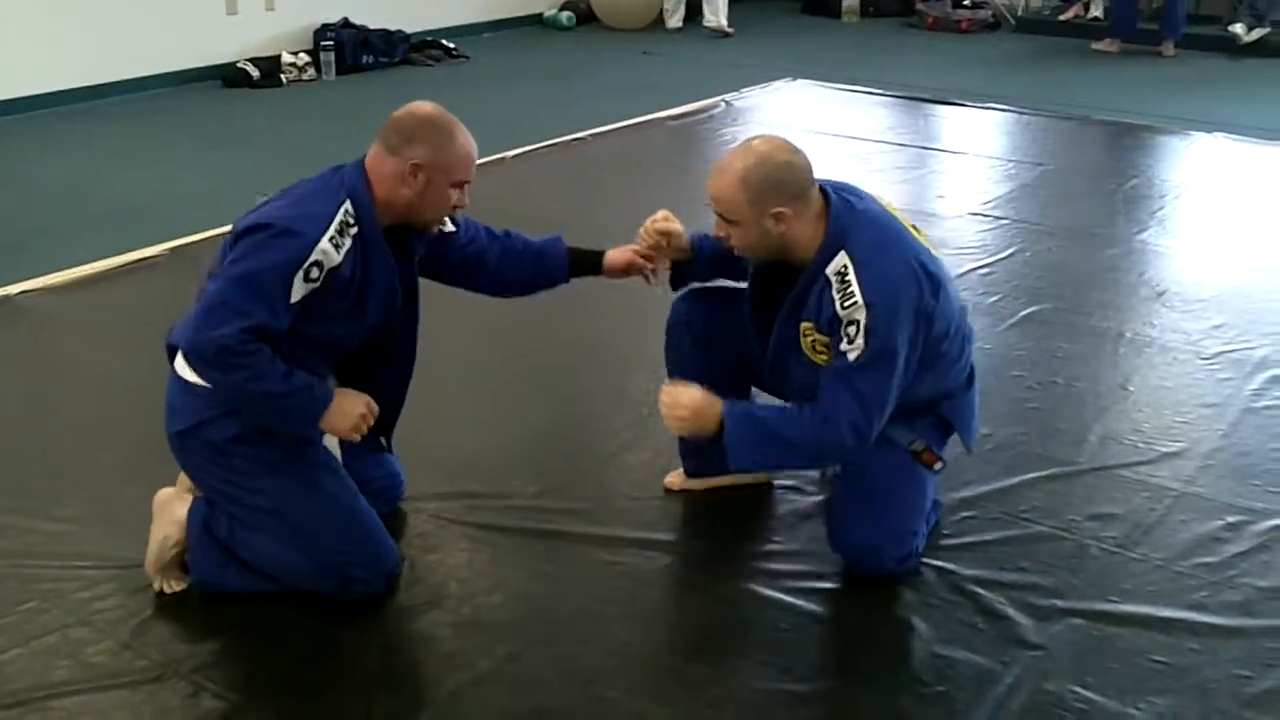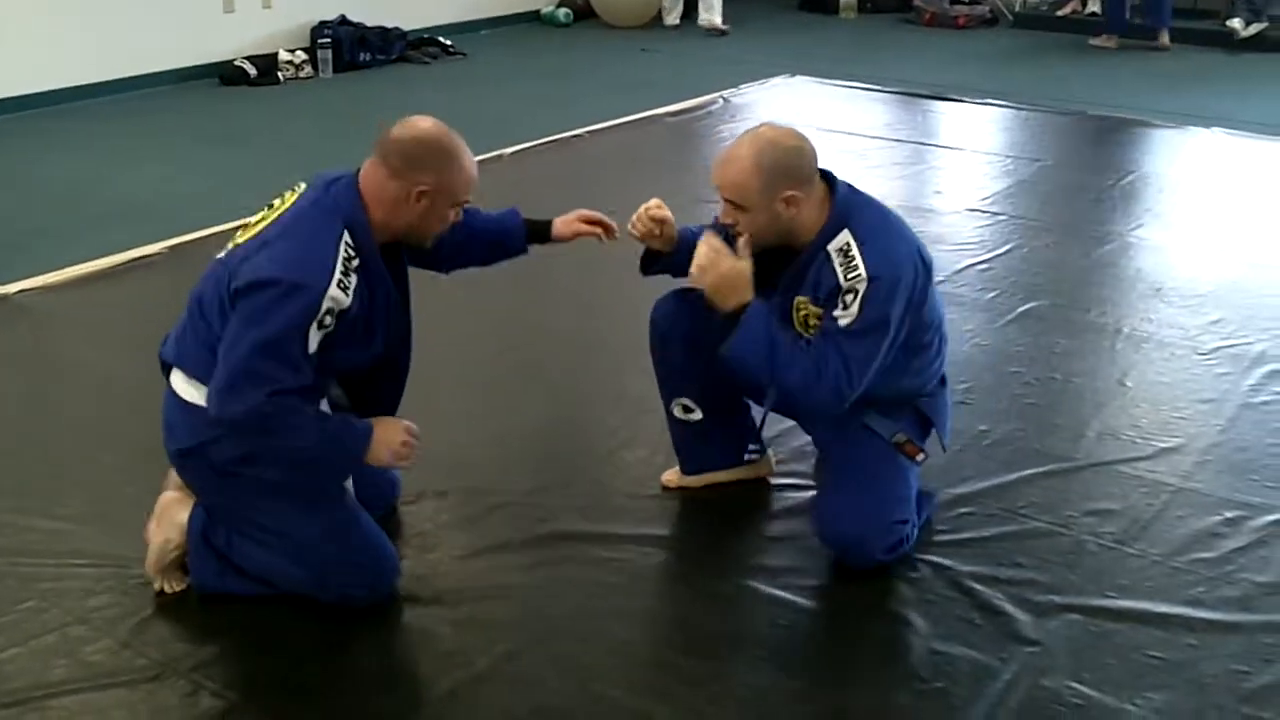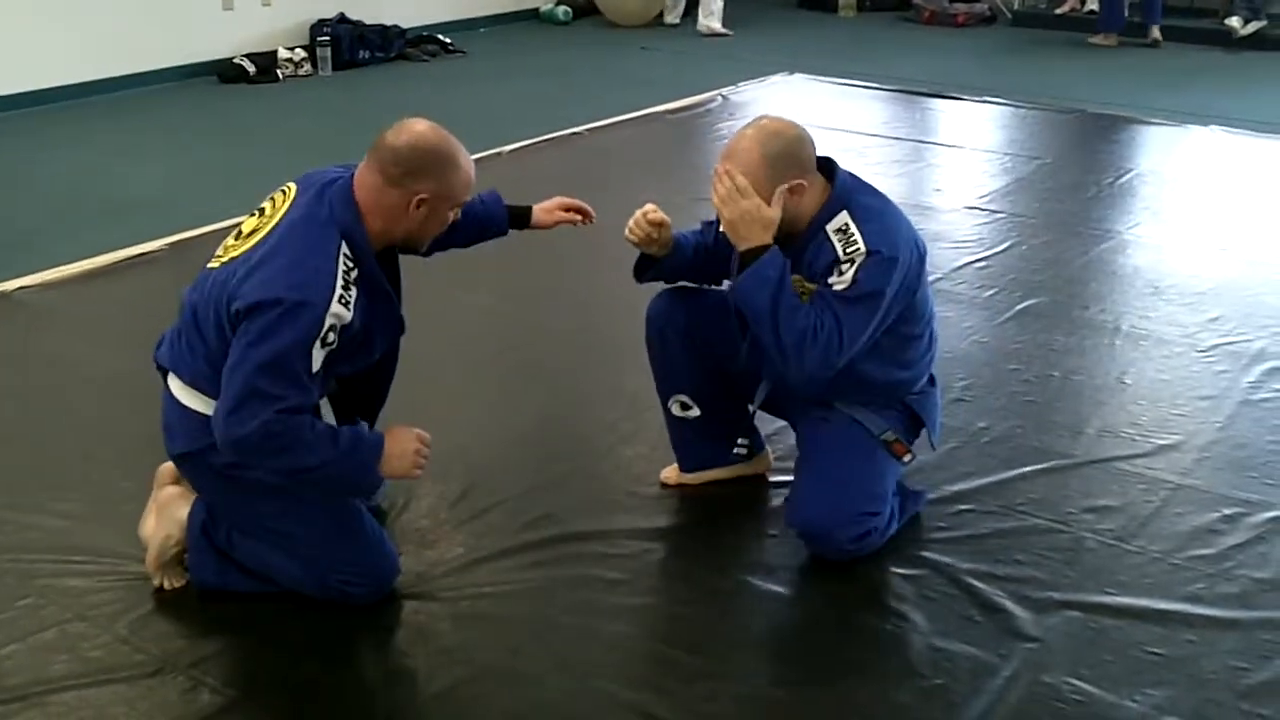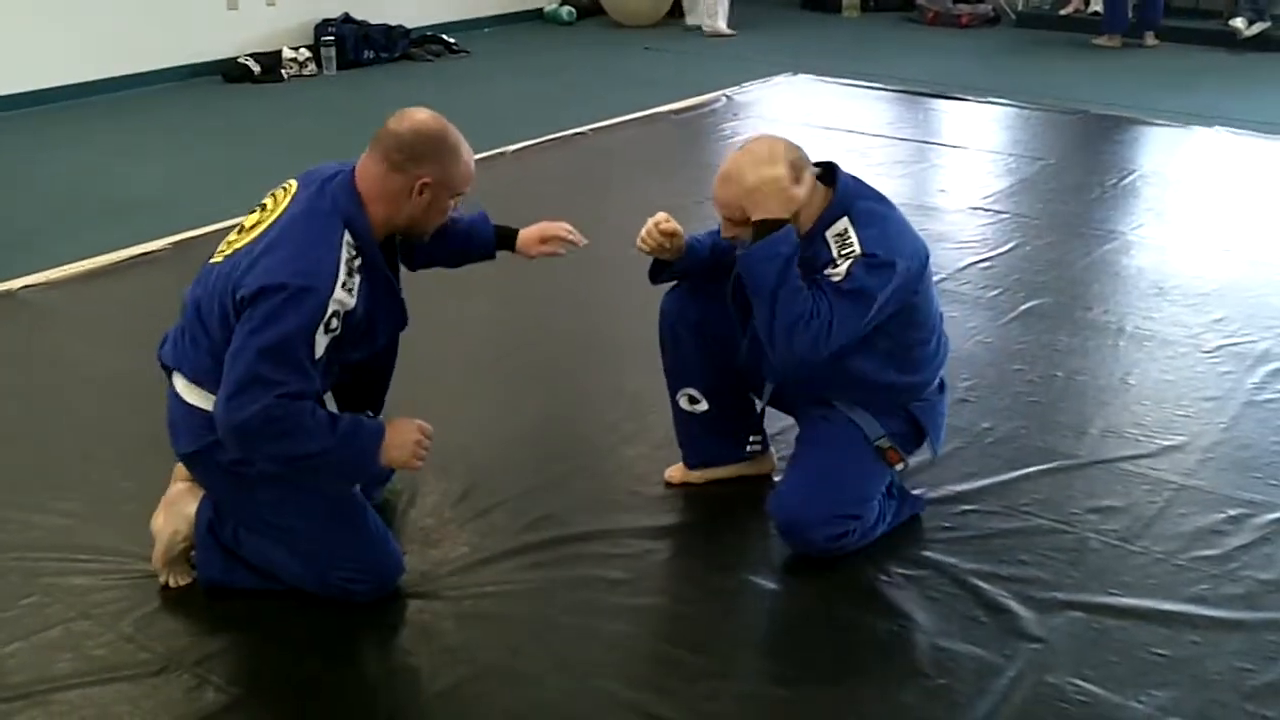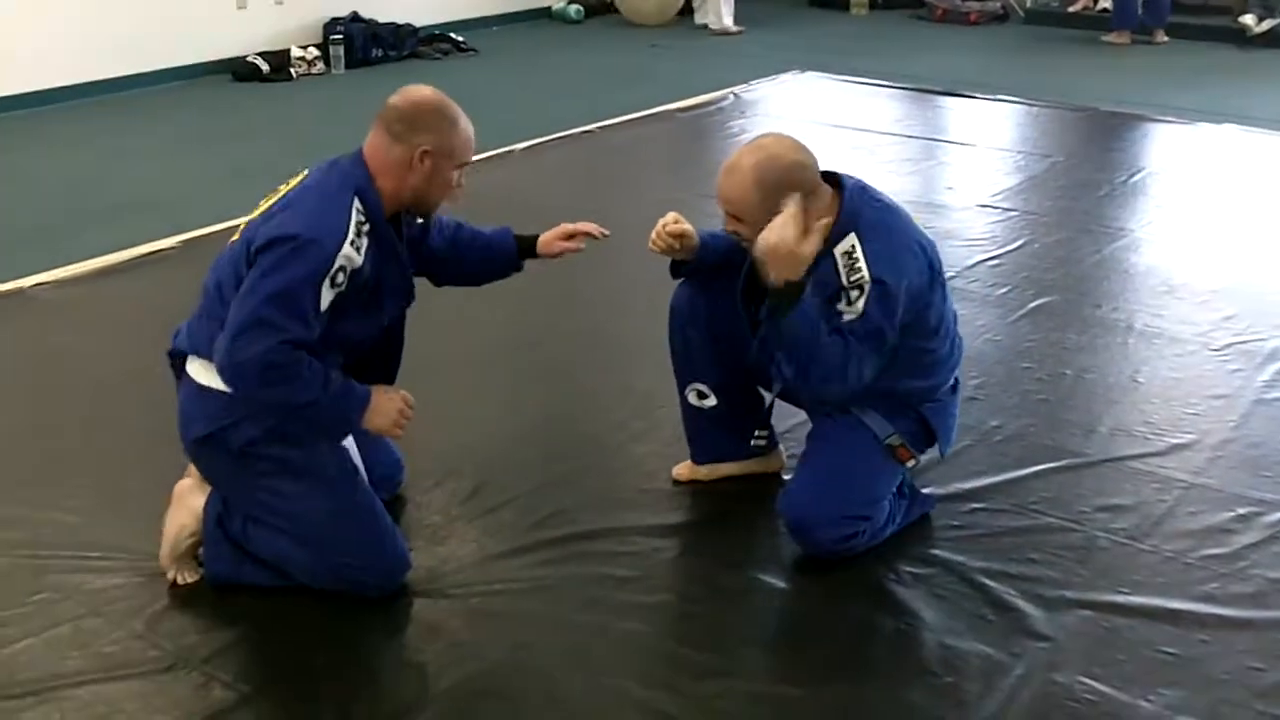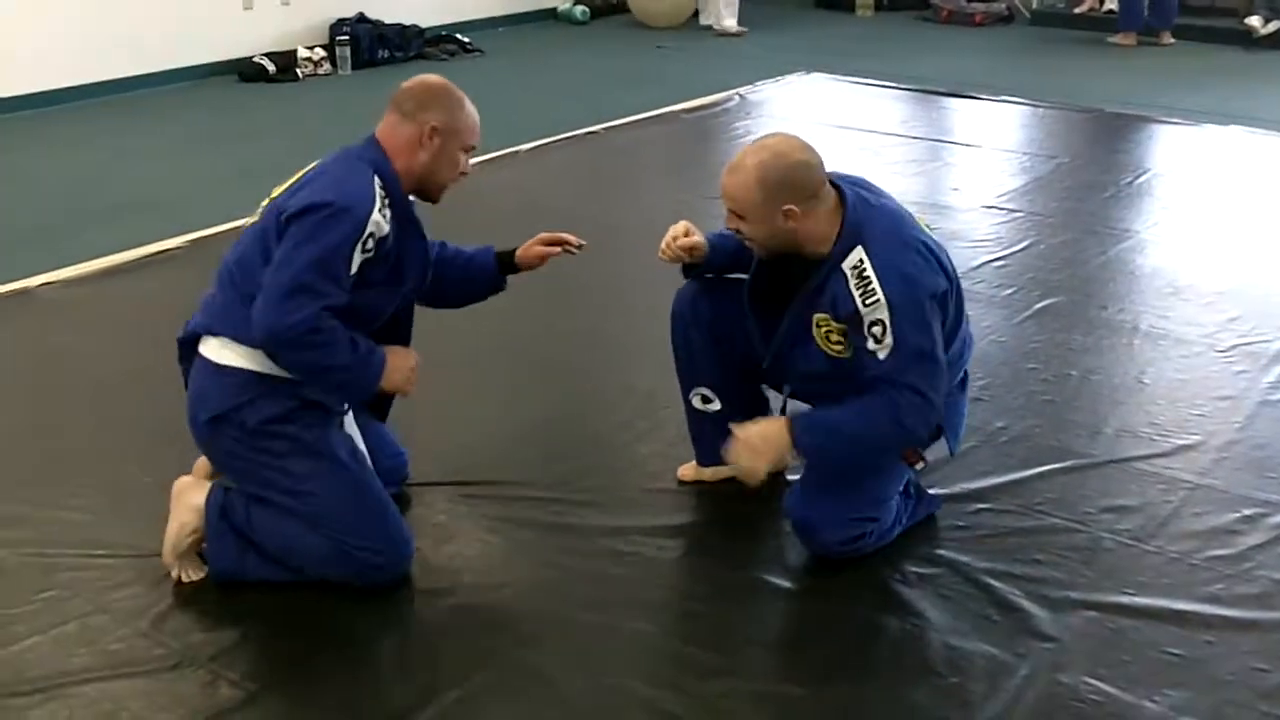
dt=0.2s
person 1, frame 1
left shoulder: (390, 211)
right shoulder: (304, 235)
left elbow: (477, 253)
right elbow: (215, 344)
left wrist: (594, 261)
right wrist: (319, 407)
left hip: (281, 393)
right hip: (226, 414)
left knee: (381, 489)
right knee: (364, 566)
left ankle: (229, 484)
right ankle: (195, 524)
person 1, frame 2
left shoulder: (349, 195)
right shoulder: (307, 277)
left elbow: (444, 238)
right elbow: (246, 410)
left wrist: (543, 229)
right wrist: (362, 441)
left hip: (271, 395)
right hip: (226, 428)
left knee: (376, 494)
right knee: (365, 577)
left ankle: (211, 487)
right ankle: (194, 527)
person 1, frame 3
left shoulder: (338, 190)
right shoulder: (306, 290)
left elbow: (424, 226)
right elbow: (255, 427)
left wrist: (522, 215)
right wrist: (373, 452)
left hip: (256, 394)
right hip: (226, 428)
left knee: (360, 479)
right knee: (365, 575)
left ankle: (199, 480)
right ankle: (194, 524)
person 1, frame 4
left shoulder: (337, 191)
right shoulder: (311, 276)
left elbow: (411, 239)
right elbow: (253, 415)
left wrist: (509, 239)
right wrist: (372, 439)
left hip: (270, 394)
right hip: (231, 425)
left knee: (368, 472)
right knee: (370, 573)
left ankle: (216, 482)
right ankle: (200, 519)
person 1, frame 5
left shoulder: (360, 191)
right shoulder: (322, 235)
left elbow: (432, 246)
right elbow: (252, 359)
left wrist: (531, 247)
right wrist: (357, 406)
left hip: (272, 399)
right hip: (240, 414)
left knee: (382, 475)
right knee: (376, 567)
left ankle: (229, 474)
right ankle: (209, 515)
person 1, frame 6
left shoulder: (363, 179)
right shoulder: (350, 206)
left elbow: (422, 272)
right elbow: (286, 325)
left wrist: (510, 262)
right wrist: (375, 368)
left hip: (268, 382)
right hip: (252, 397)
left knee: (387, 471)
right knee: (380, 555)
left ankle: (238, 469)
right ankle: (210, 511)
person 2, frame 1
left shoulder: (880, 286)
right shoulder: (806, 206)
left elbow: (845, 428)
right elbow: (745, 256)
left wrist: (722, 420)
right wrist: (686, 251)
left hip: (901, 405)
left knee: (872, 549)
right knee: (694, 320)
left ankle: (898, 490)
right ankle: (723, 464)
person 2, frame 2
left shoulder: (880, 264)
right shoulder: (773, 208)
left elbow: (823, 390)
right elbow: (723, 247)
left wrist: (740, 306)
right wrist: (672, 242)
left hip: (874, 403)
left knee: (858, 539)
right knee: (675, 318)
left ankle: (888, 492)
right ankle: (729, 457)
person 2, frame 3
left shoulder: (877, 243)
right shoulder: (761, 198)
left elbow: (808, 358)
right elbow: (714, 253)
left wrist: (756, 251)
right wrist: (666, 245)
left hip: (865, 399)
left knee: (825, 526)
right knee: (673, 313)
left ankle: (884, 493)
right ankle: (729, 454)
person 2, frame 4
left shoulder: (876, 247)
right shoulder: (807, 190)
left elbow: (795, 346)
right elbow: (727, 256)
left wrist: (771, 227)
right wrist: (679, 249)
left hip: (874, 401)
left knee: (806, 524)
right knee: (685, 306)
left ankle: (890, 499)
right ankle: (734, 452)
person 2, frame 5
left shoulder: (884, 262)
right shoulder: (809, 198)
left elbow: (826, 379)
right elbow: (747, 252)
left wrist: (787, 283)
right wrist: (695, 248)
left hip: (888, 402)
left knee: (816, 525)
right knee: (696, 303)
left ankle: (899, 497)
right ankle: (743, 449)
person 2, frame 6
left shoulder: (894, 275)
right shoulder: (815, 197)
left elbow: (910, 408)
right elbow: (757, 249)
left wrist: (792, 435)
right wrist: (707, 250)
left hip: (886, 404)
left knee: (824, 526)
right knee: (699, 304)
left ankle: (904, 498)
right ankle: (735, 452)
